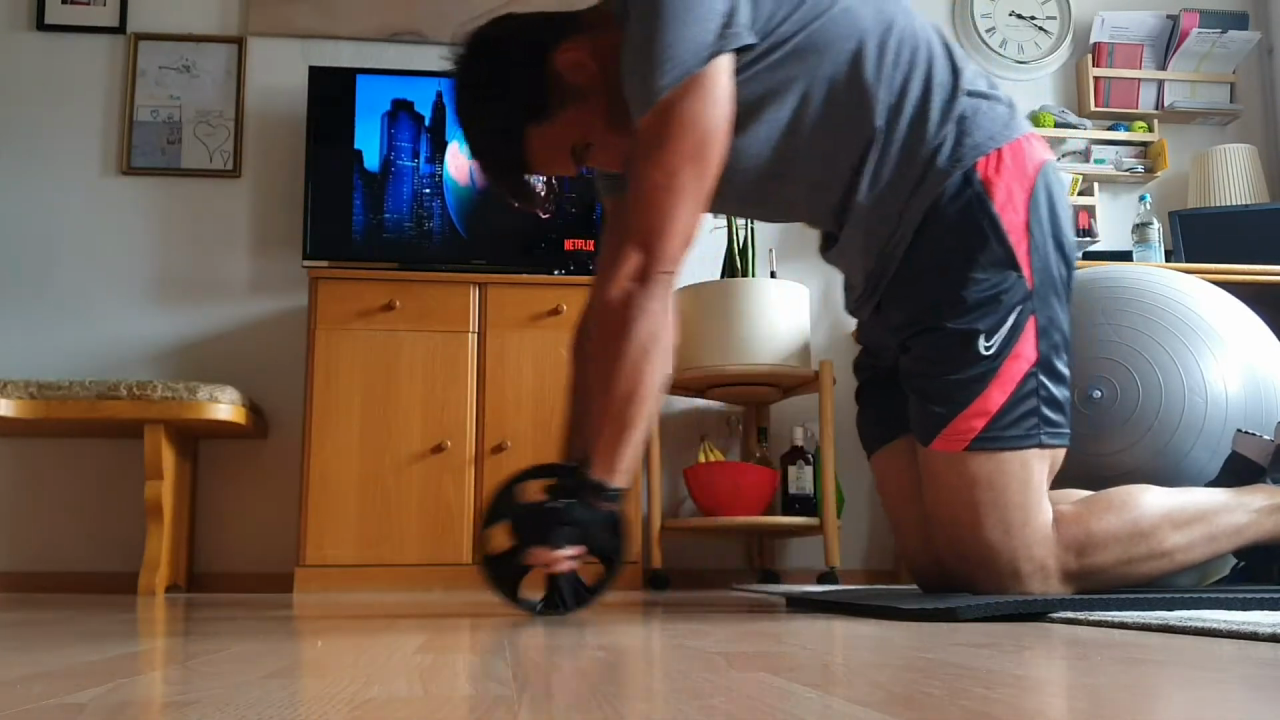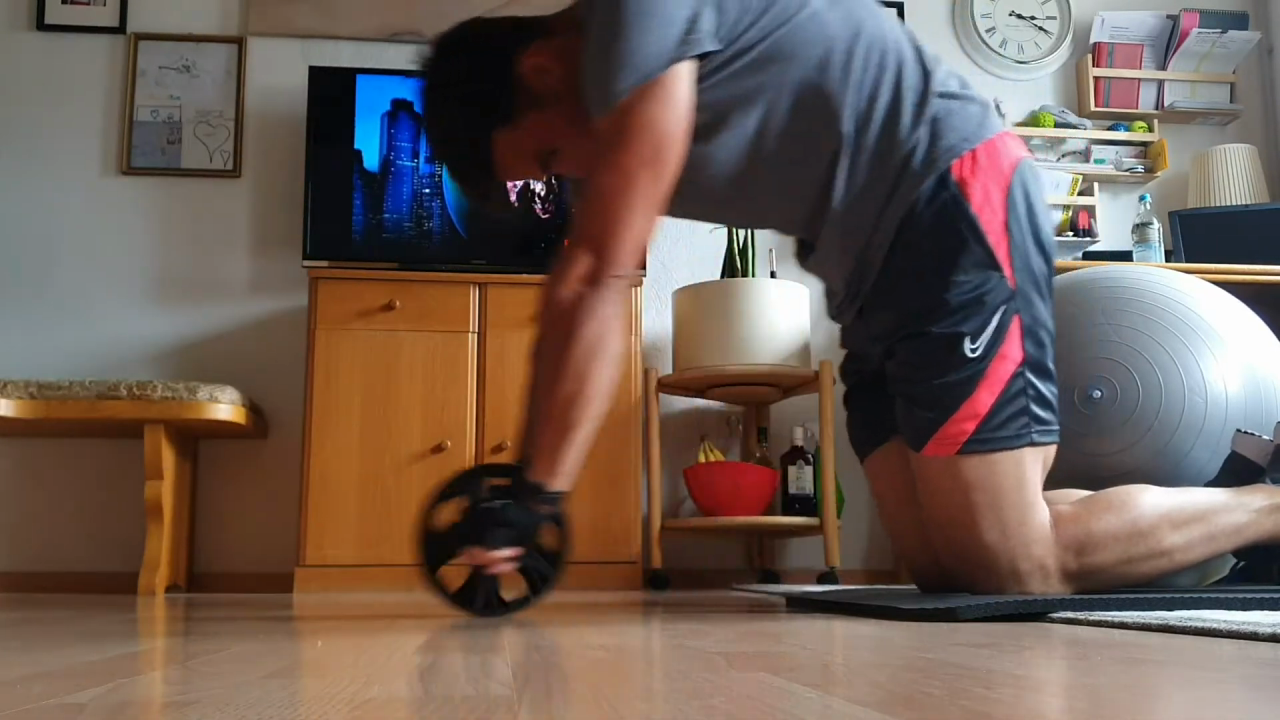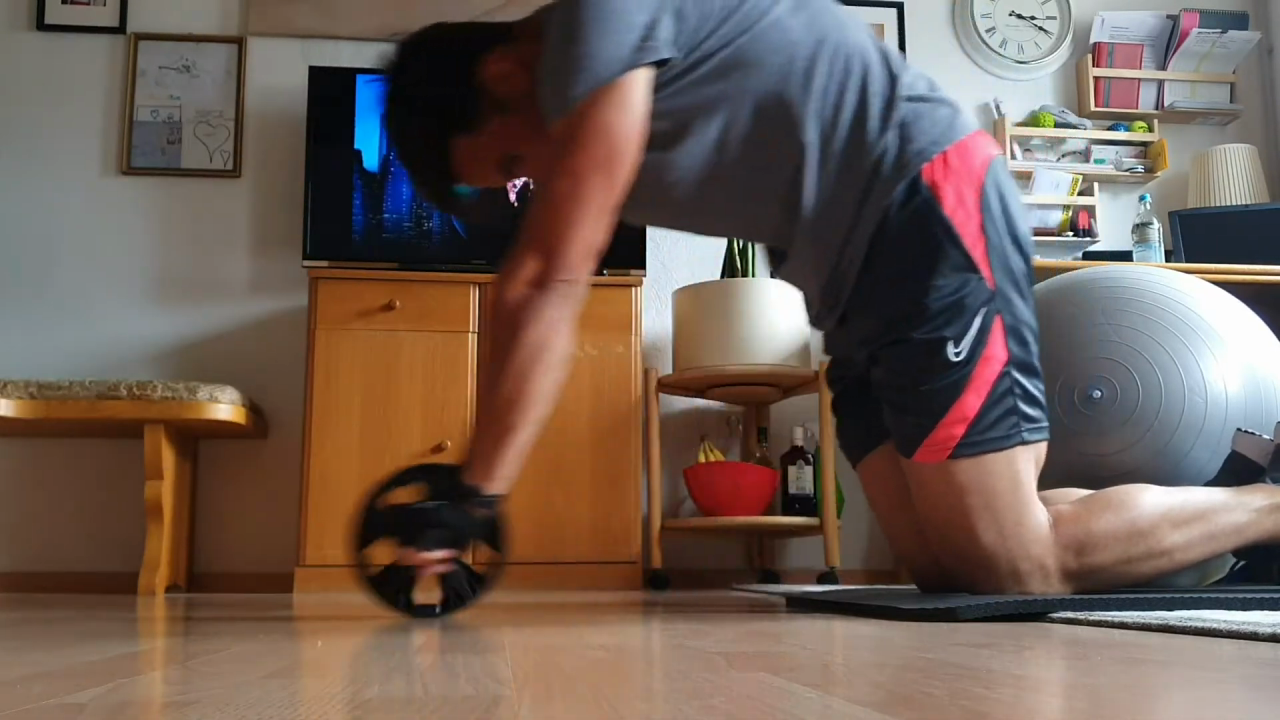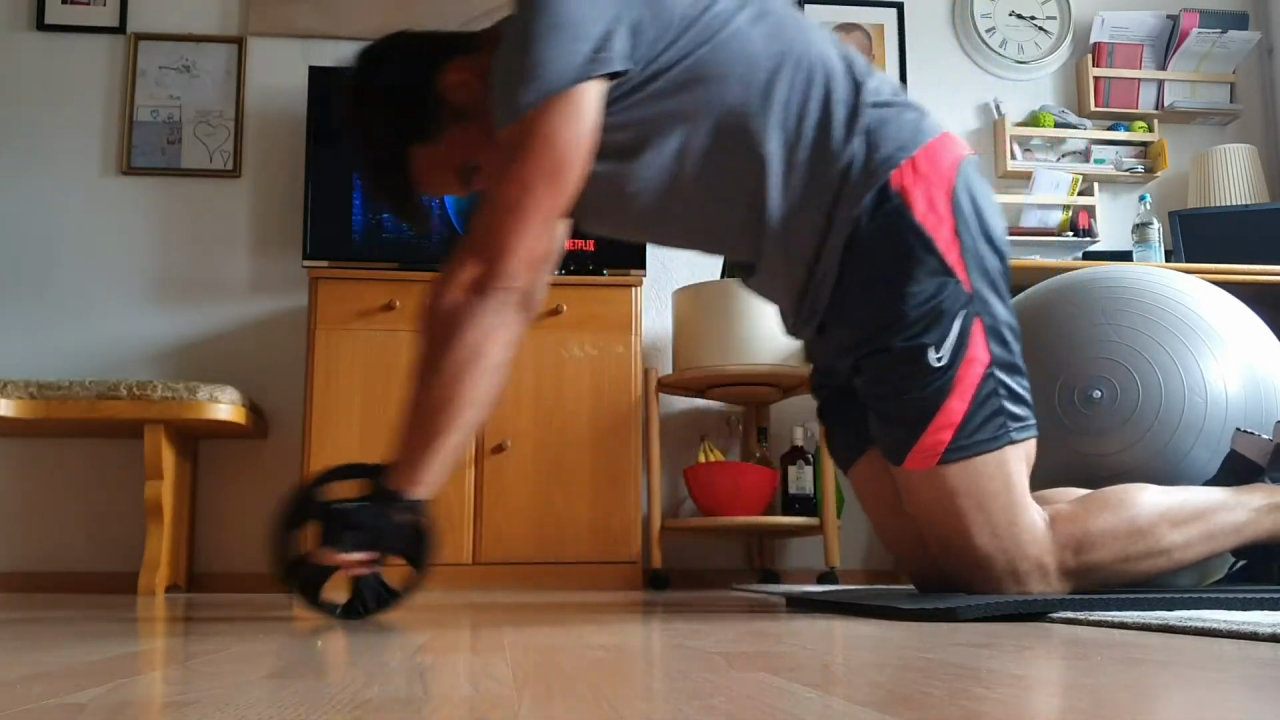
dt=0.1s
person 1, frame 1
right shoulder: (639, 108)
left elbow: (643, 279)
right elbow: (625, 304)
left hip: (980, 202)
right hip: (897, 259)
left knee: (1012, 568)
right knee: (941, 562)
person 1, frame 2
right shoulder: (608, 110)
left elbow: (593, 280)
right elbow: (585, 302)
right wrist: (528, 496)
left hip: (959, 204)
right hip: (879, 262)
left knee: (1010, 566)
right knee: (940, 564)
person 1, frame 3
right shoulder: (587, 118)
left elbow: (544, 286)
right elbow: (554, 307)
left wrist: (471, 500)
right wrist: (474, 494)
left hip: (934, 207)
right hip: (861, 272)
left knee: (1014, 564)
right knee: (943, 560)
person 1, frame 4
right shoulder: (551, 110)
left elbow: (484, 290)
right elbow: (501, 313)
left wrist: (399, 501)
right wrist: (412, 497)
left hip: (908, 211)
right hip: (837, 276)
left knee: (1010, 562)
right knee: (939, 560)
